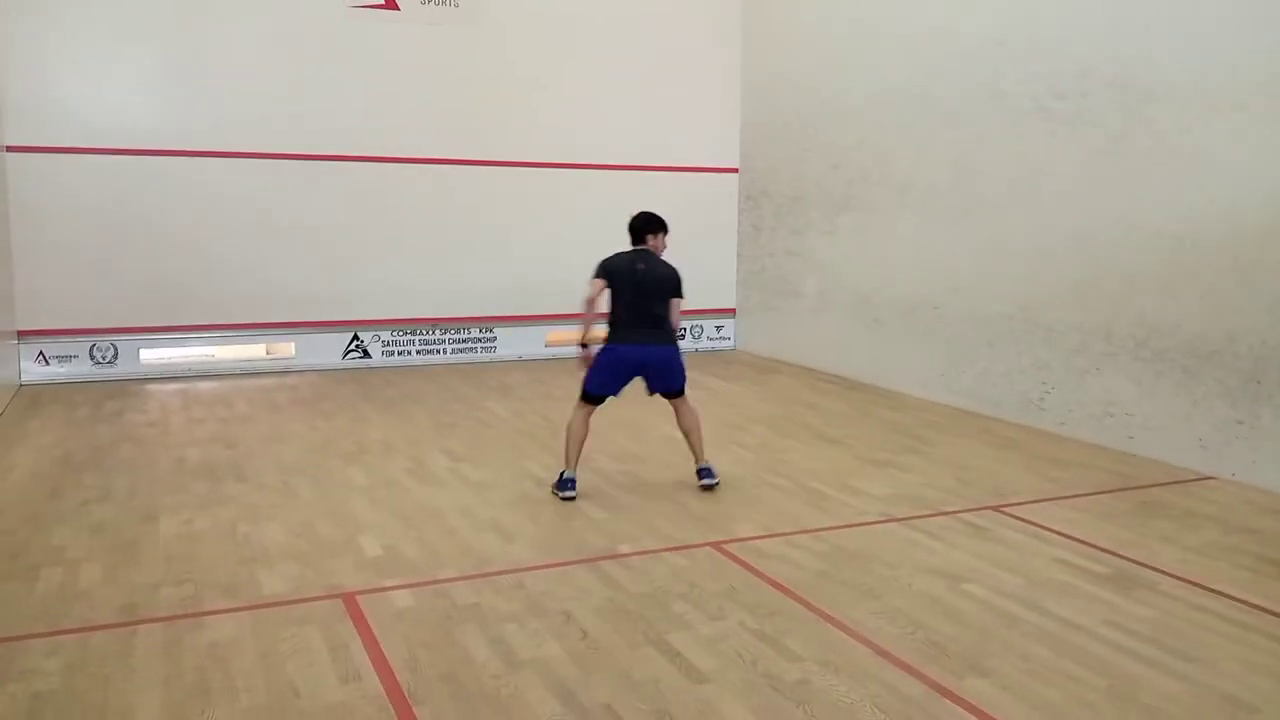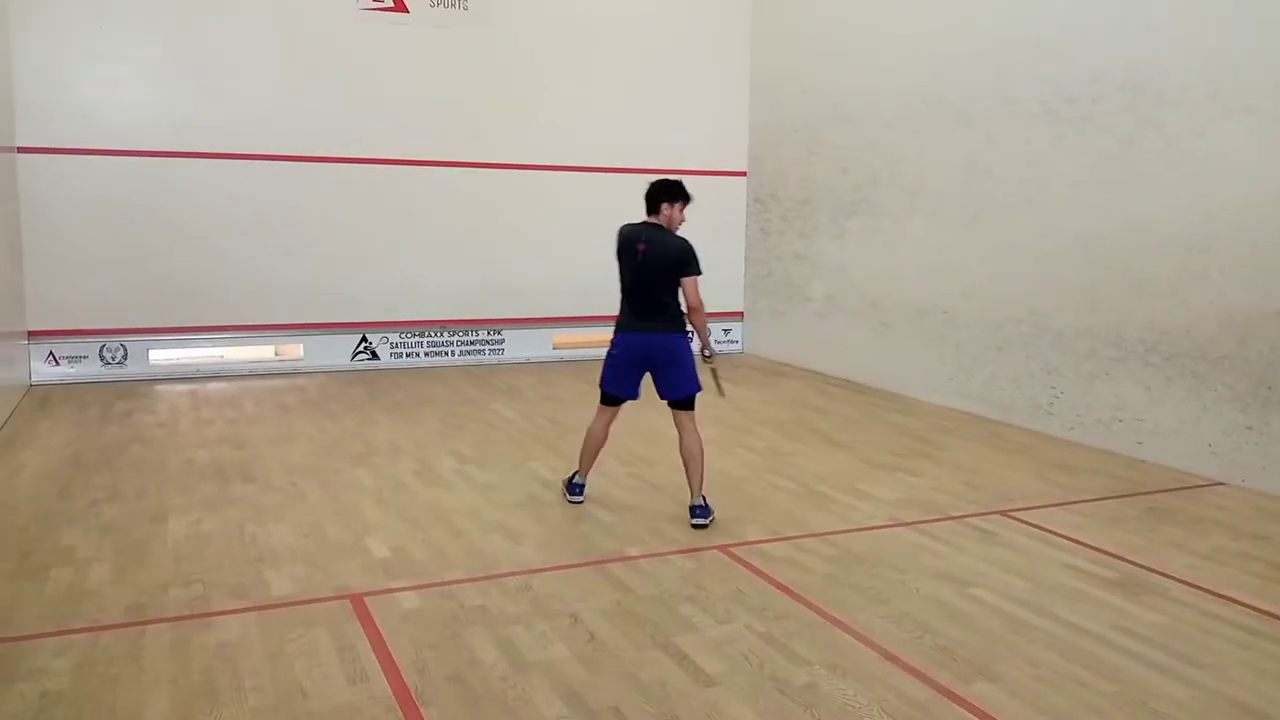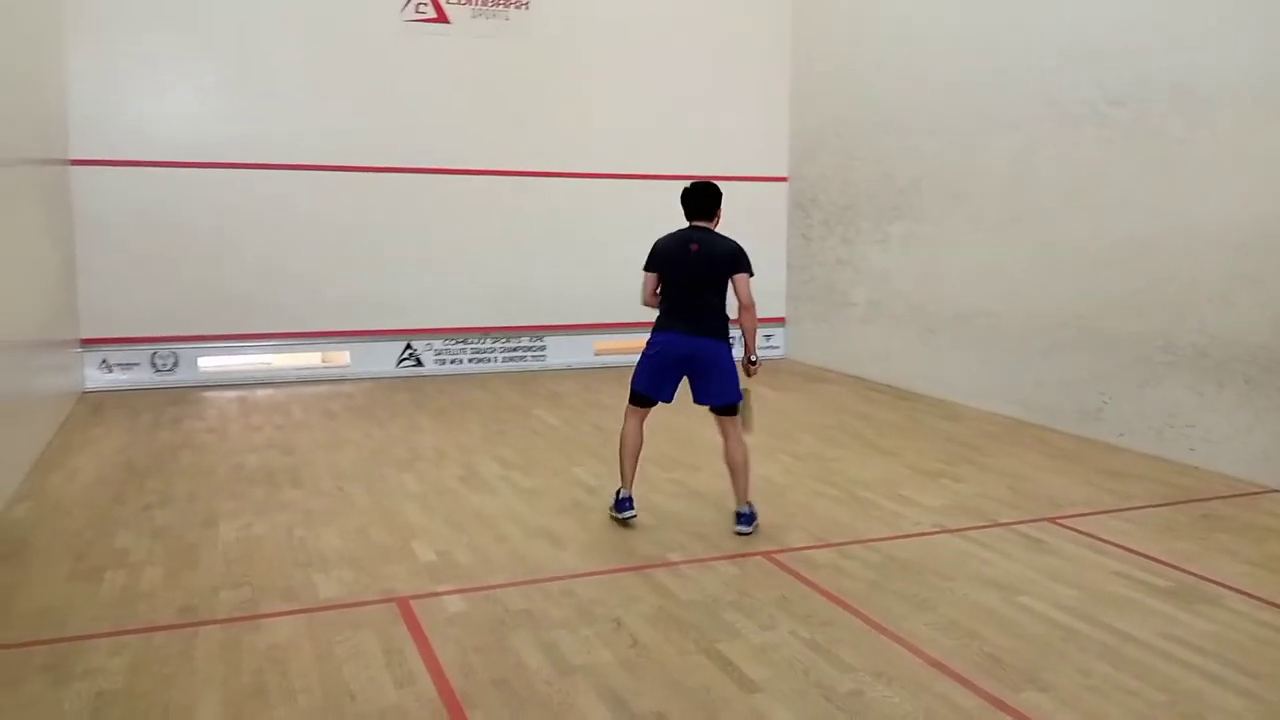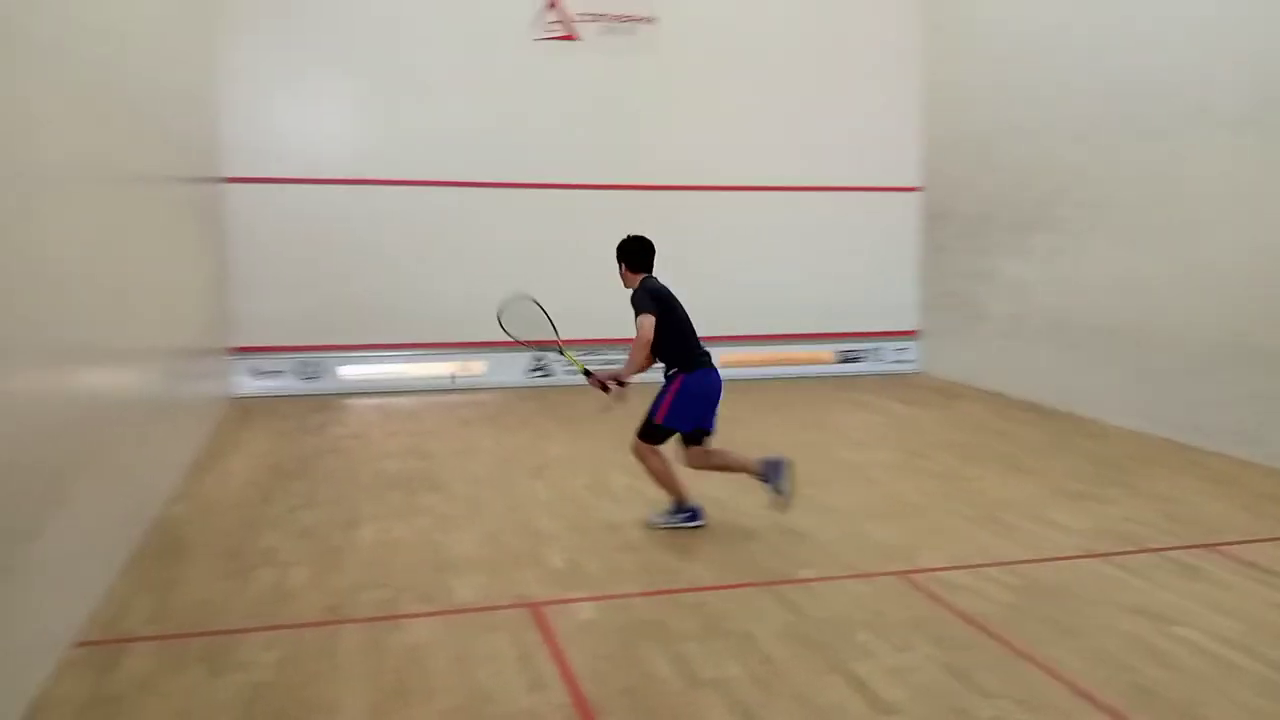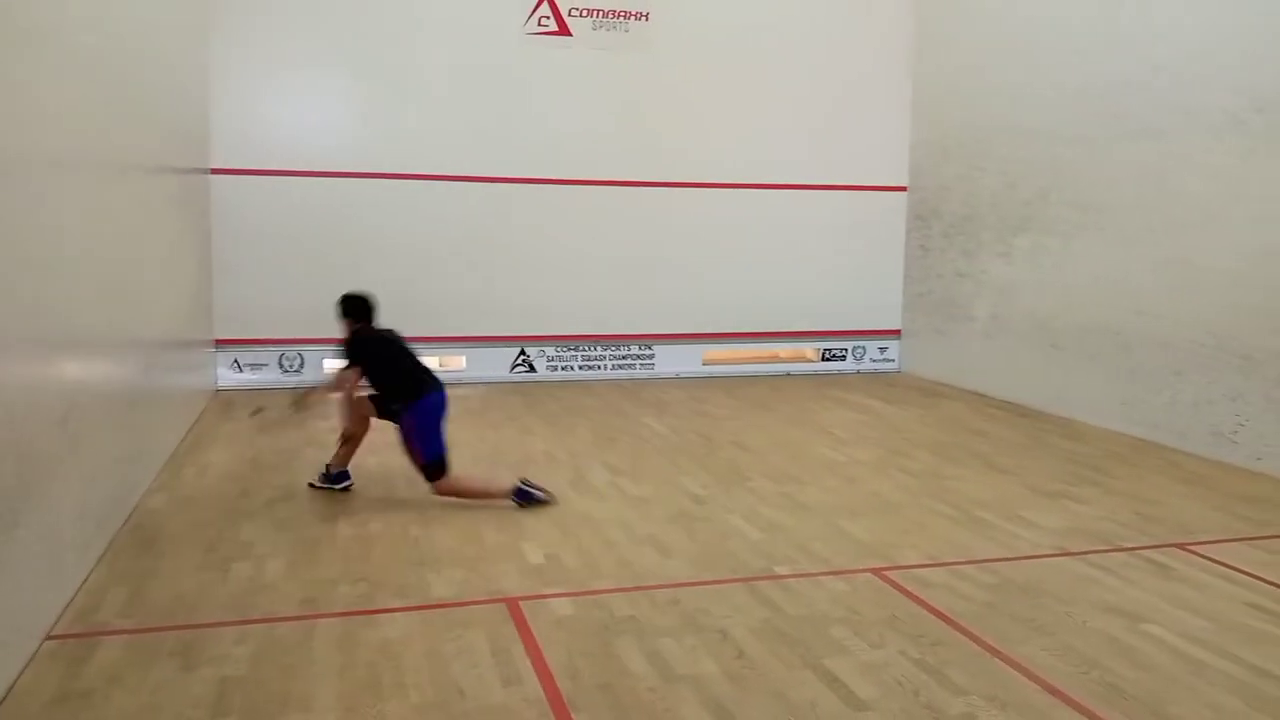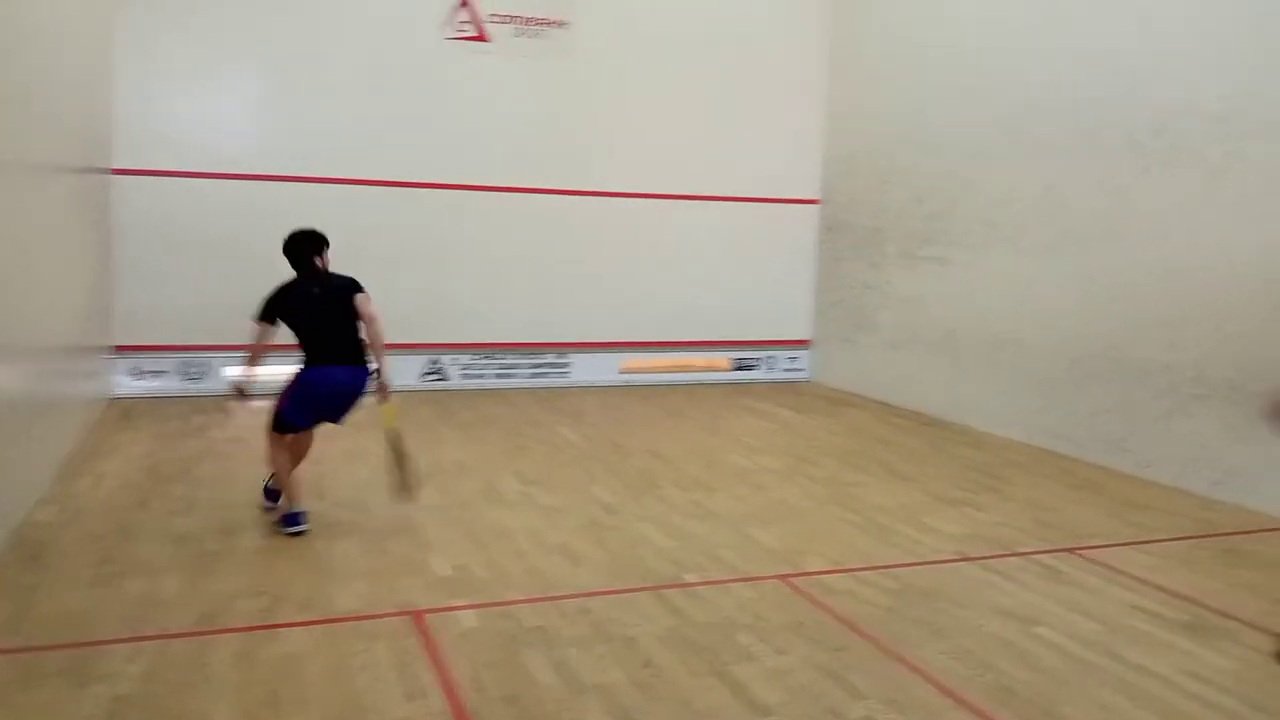
dt=0.5s
person 1, frame 1
left shoulder: (612, 263)
right shoulder: (669, 272)
left elbow: (590, 299)
right elbow: (674, 322)
left wrist: (585, 345)
left hip: (620, 348)
right hip: (662, 348)
left knee: (583, 410)
right knee: (681, 403)
left ankle: (569, 478)
right ankle: (703, 469)
person 1, frame 2
left shoulder: (625, 235)
right shoulder: (680, 248)
right elbow: (694, 305)
right wrist: (707, 343)
left hip: (628, 338)
right hip: (671, 341)
left knee: (605, 413)
right knee: (686, 423)
left ankle: (577, 483)
right ankle: (698, 504)
person 1, frame 3
left shoulder: (664, 245)
right shoulder: (732, 250)
left elbow: (648, 298)
right elbow: (747, 305)
right wrist: (751, 355)
left hip: (668, 340)
right hip: (714, 345)
left knee: (634, 414)
right knee: (731, 429)
left ankle: (624, 499)
right ankle: (744, 512)
person 1, frame 4
left shoulder: (643, 294)
right shoulder: (655, 291)
left elbow: (644, 339)
right elbow: (651, 355)
left wrist: (621, 375)
right wrist: (614, 374)
left hip: (689, 378)
right hip: (703, 376)
left knee: (644, 447)
right knee: (696, 455)
left ankle: (687, 509)
right ankle: (766, 468)
person 1, frame 5
left shoulder: (358, 342)
right shoulder: (384, 337)
left elbow: (348, 392)
right wrist: (319, 389)
left hip: (419, 406)
right hip: (428, 394)
left knee: (442, 484)
right knee: (362, 406)
left ankle: (518, 490)
right ankle: (336, 472)
person 1, frame 6
left shoulder: (282, 296)
right shoulder: (345, 284)
left elbow: (258, 346)
right elbow: (370, 319)
left wrist: (245, 381)
right wrist: (381, 370)
left hip: (318, 375)
right hip: (357, 375)
left knee: (279, 437)
right knee: (302, 429)
left ankle: (292, 513)
right ankle: (276, 488)
